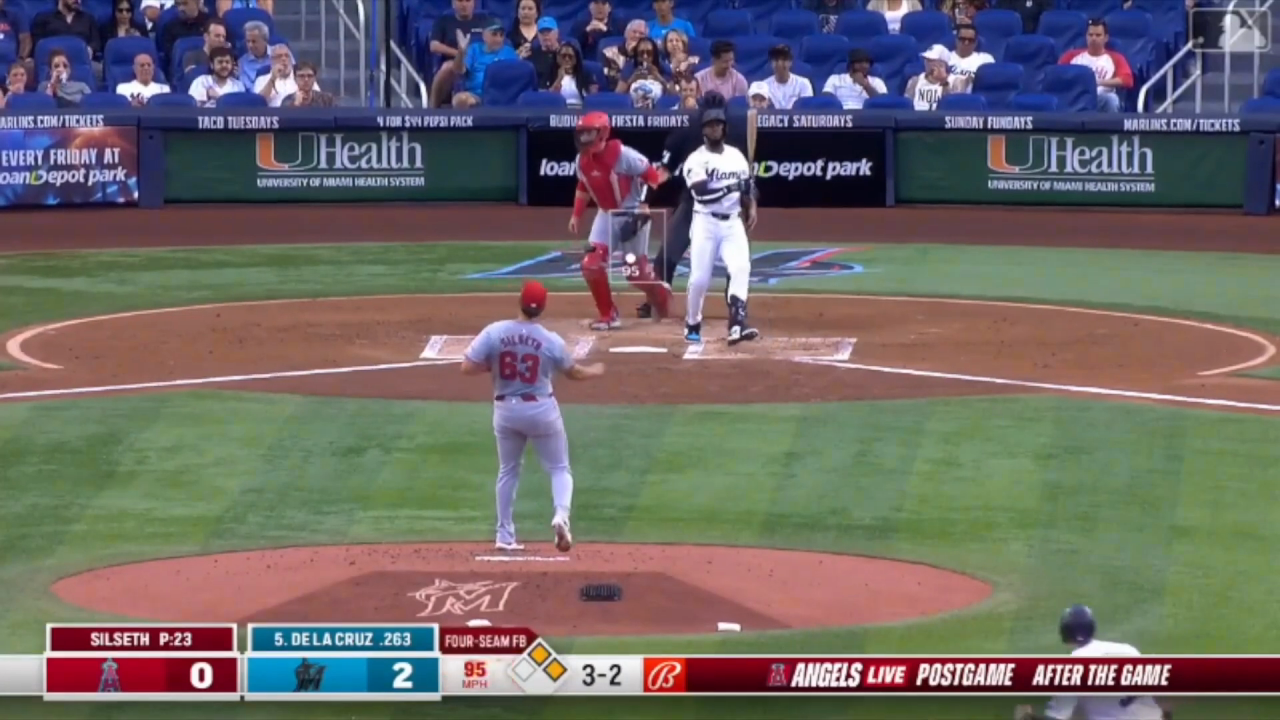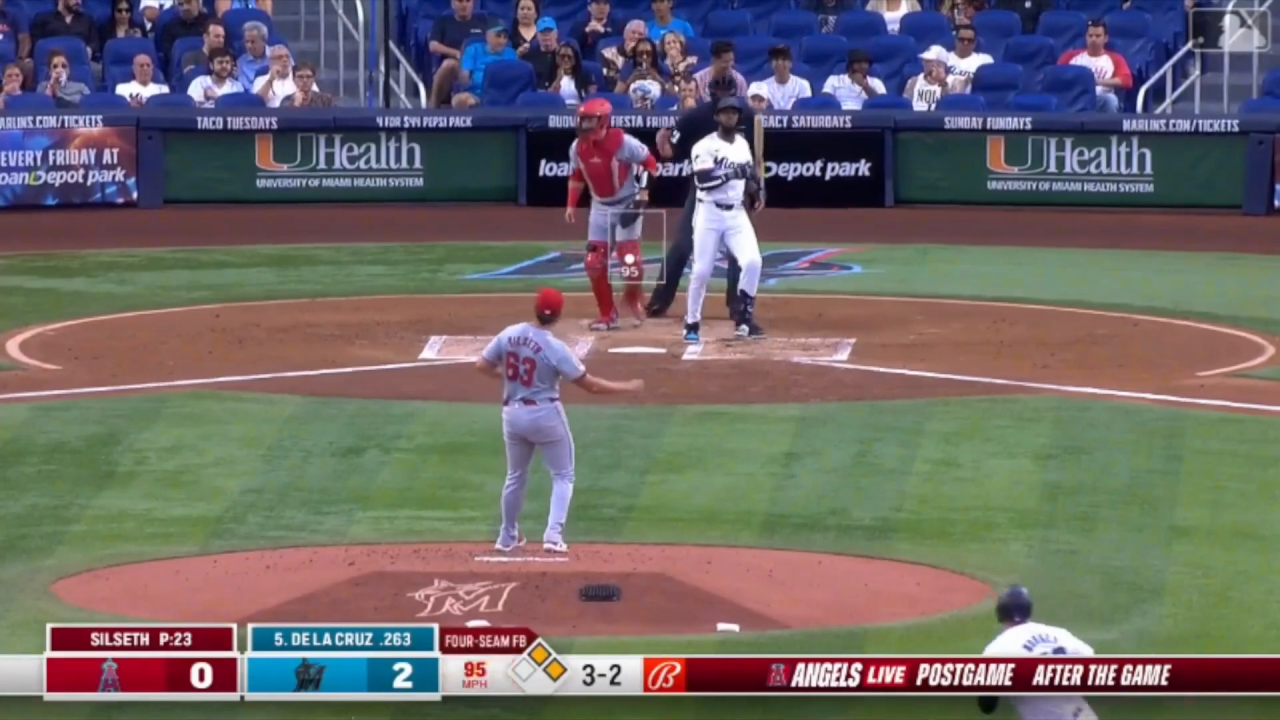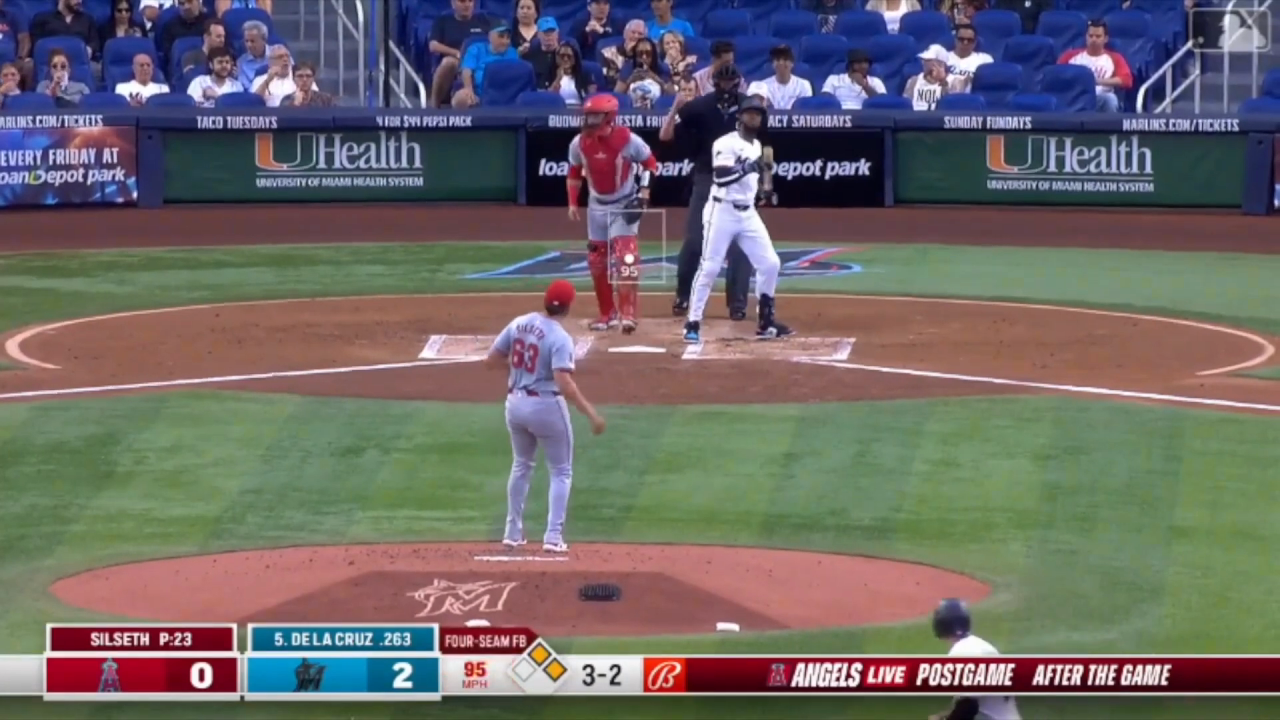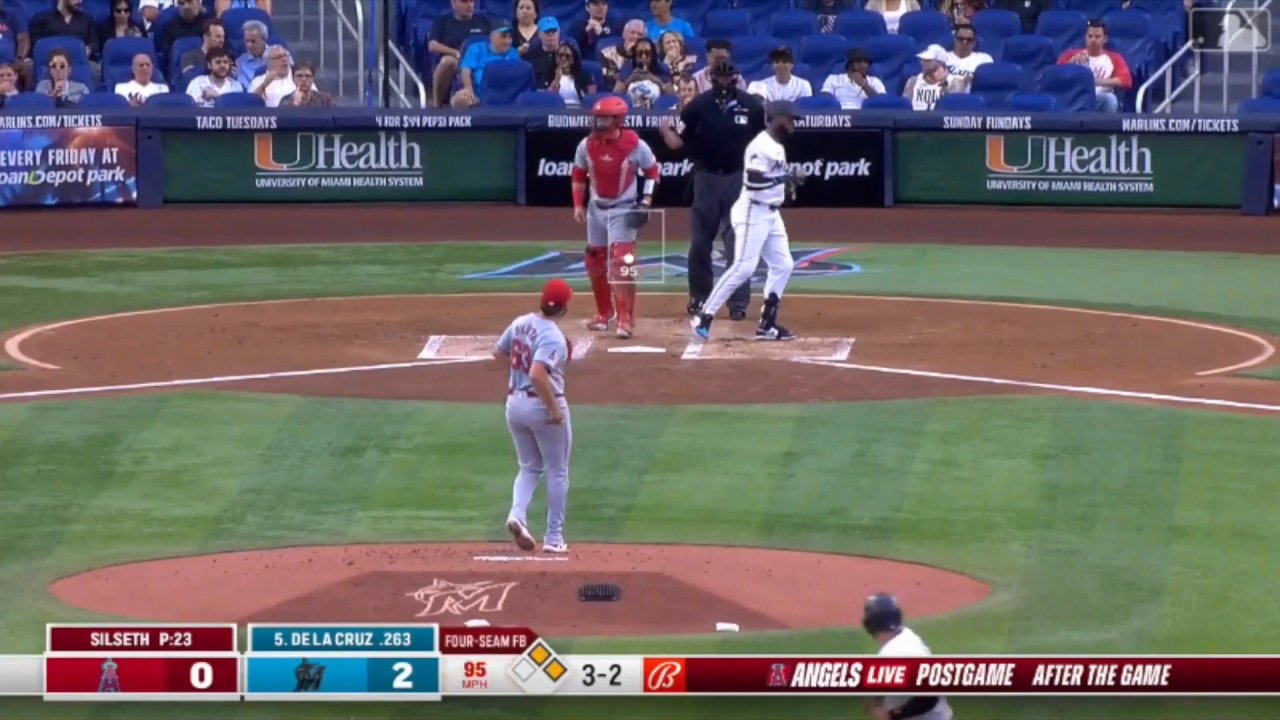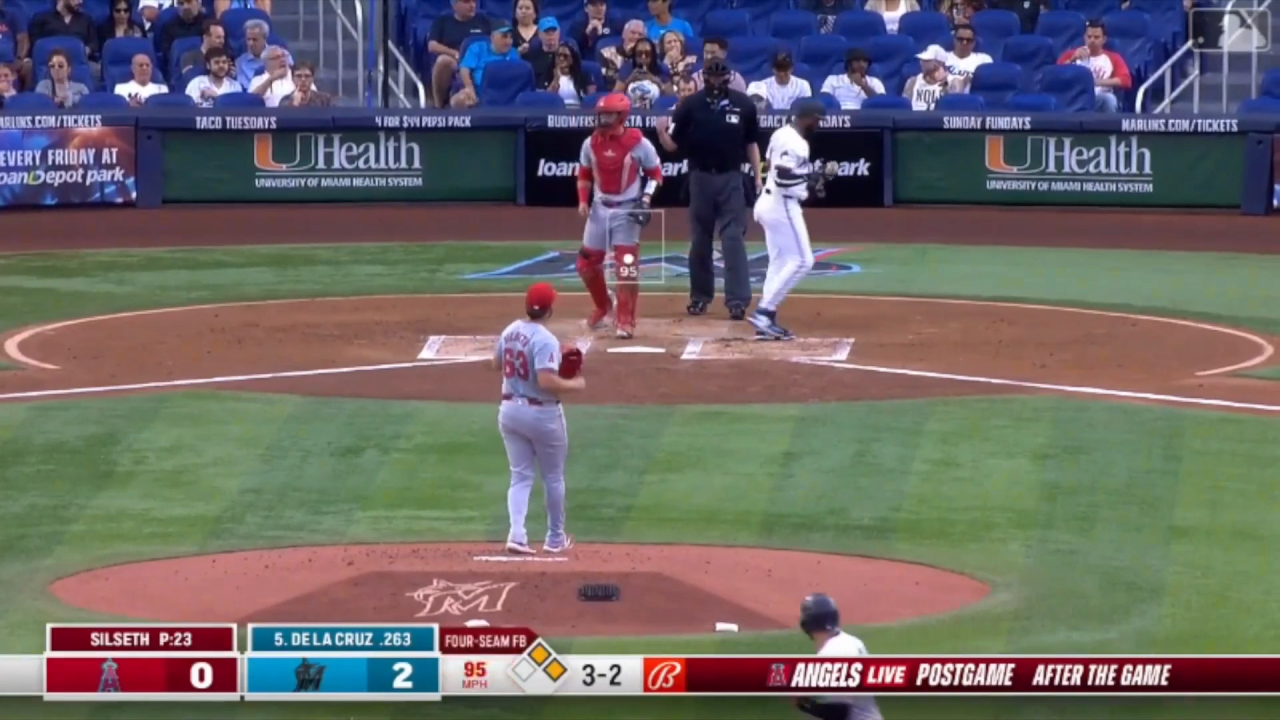
dt=0.2s
person 1, frame 1
left shoulder: (495, 331)
right shoulder: (552, 341)
left elbow: (467, 367)
right elbow: (574, 373)
left wrist: (486, 366)
right wrist: (595, 371)
left hip: (506, 411)
right hip: (541, 410)
left knee: (508, 472)
right knee: (559, 469)
left ankle: (505, 536)
right ankle: (561, 515)
person 1, frame 2
left shoulder: (510, 334)
right shoulder: (556, 349)
left elbow: (481, 366)
right elbow: (588, 384)
right wrist: (626, 386)
left hip: (513, 415)
right hip: (545, 416)
left knee: (516, 476)
right knee: (563, 476)
left ankle: (507, 537)
right ankle: (553, 535)
person 1, frame 3
left shoulder: (519, 323)
right shoulder: (560, 338)
left elbow: (492, 358)
right elbow: (564, 383)
right wrist: (591, 414)
left hip: (515, 404)
right hip: (545, 407)
left knee: (522, 466)
right knee: (561, 472)
left ankle: (513, 531)
right ankle: (553, 536)
person 1, frame 4
left shoulder: (520, 323)
right shoulder: (553, 337)
left elbow: (498, 354)
right elbow: (537, 375)
right wrist: (556, 410)
left hip: (515, 404)
right hip: (543, 407)
left knee: (529, 468)
right knee: (557, 472)
left ankle: (517, 514)
right ankle: (554, 537)
person 1, frame 5
left shoulder: (509, 331)
right shoulder: (545, 340)
left elbow: (496, 365)
right elbow: (548, 384)
right wrist: (575, 384)
left hip: (509, 411)
right hip: (542, 414)
left knee: (521, 477)
right knee: (553, 477)
left ankle: (517, 535)
right ankle: (556, 539)
person 2, frame 1
left shoulder: (735, 137)
right shoulder: (684, 136)
left elbow: (746, 175)
right elbow: (664, 171)
left wrist: (751, 206)
right wrist: (657, 179)
left hip: (725, 203)
right hip: (692, 201)
left knee: (736, 252)
right knee: (668, 252)
left ankle: (737, 305)
right ankle: (655, 301)
person 2, frame 2
left shoulder: (747, 119)
right shoulder: (695, 117)
right elbow: (669, 152)
right wrist: (662, 141)
right knee: (681, 245)
left ankle: (737, 305)
right ankle: (659, 301)
person 2, frame 3
right shoulder: (698, 107)
left elbow: (762, 147)
right elbow: (665, 136)
right wrist: (674, 109)
right hip: (706, 180)
left knee: (739, 245)
right knee: (693, 241)
left ankle: (737, 304)
right ankle: (684, 296)
person 2, frame 4
left shoulder: (752, 104)
right shoulder: (699, 104)
right elbow: (677, 143)
right wrist: (666, 132)
left hip: (738, 179)
right hip: (707, 178)
left knee: (738, 242)
right knee: (700, 241)
left ankle: (738, 302)
right ankle: (699, 297)
person 2, frame 5
left shoulder: (743, 104)
right shoulder: (690, 105)
left elbow: (751, 143)
right elbow: (673, 144)
left wrist: (757, 177)
right wrist: (662, 132)
left hip: (732, 178)
right hip: (701, 178)
left knee: (733, 238)
right knee: (700, 240)
left ankle: (737, 301)
right ankle: (700, 296)
person 3, frame 1
left shoulder: (736, 155)
right shoulder: (695, 160)
left elbow: (748, 187)
right elbow: (702, 194)
left wrist: (751, 208)
right wrist: (731, 187)
left hip: (733, 224)
right hip: (705, 223)
left knee: (741, 269)
right knee: (700, 278)
left ankle: (737, 325)
right ankle: (693, 325)
person 3, frame 2
left shoulder: (743, 145)
right shoulder: (704, 146)
right elbow: (703, 182)
left wrist: (755, 192)
right wrist: (731, 174)
left hip: (736, 214)
right hip: (709, 213)
left knee: (752, 261)
right knee: (701, 270)
left ankle: (744, 320)
right ankle: (692, 324)
person 3, frame 3
left shoulder: (756, 146)
right shoulder: (725, 143)
right elbow: (720, 177)
left wrist: (764, 191)
right wrist: (747, 168)
left hip: (748, 214)
right hip: (722, 212)
left knee: (770, 264)
right knee: (710, 268)
left ankle: (766, 323)
right ankle: (693, 323)
person 3, frame 4
left shoulder: (777, 145)
right shoulder: (760, 145)
right elbow: (752, 182)
left wrist: (788, 182)
right wrist: (784, 178)
left hip: (771, 214)
right hip: (753, 212)
left knee: (783, 265)
right knee: (744, 267)
left ankle: (768, 324)
right ankle: (705, 316)
person 3, frame 5
left shoulder: (784, 134)
right shoulder: (790, 140)
right elbow: (782, 177)
left wrist: (811, 179)
right wrist: (811, 175)
left hip: (776, 205)
right hip: (782, 205)
left knee: (779, 263)
right knee: (801, 261)
left ankle: (765, 322)
right ankle: (764, 311)
person 4, frame 1
left shoulder: (622, 154)
right shoulder: (582, 160)
left elbow: (652, 176)
left wrist: (643, 209)
right wrist: (576, 215)
left hip: (632, 216)
right hip: (606, 216)
left knee: (637, 272)
right knee: (590, 265)
left ankle: (661, 296)
right ankle: (608, 315)
person 4, frame 2
left shoulder: (623, 142)
right shoulder: (577, 147)
left elbow: (650, 164)
right elbow: (576, 176)
left wrist: (642, 195)
right wrist: (571, 205)
left hip: (627, 205)
right hip: (600, 207)
left knee: (629, 259)
right knee: (594, 263)
left ankle: (635, 303)
right ankle: (607, 315)
person 4, frame 3
left shoulder: (628, 139)
right shoulder: (579, 143)
left elbow: (650, 163)
right elbow: (574, 172)
left wrist: (643, 194)
right wrist: (572, 203)
left hip: (625, 205)
right hip: (597, 206)
left knee: (626, 258)
right knee: (597, 262)
left ankle: (627, 314)
right ankle: (607, 314)
person 4, frame 4
left shoulder: (635, 145)
right shoulder: (586, 145)
left elbow: (652, 172)
right elbow: (578, 175)
left wrist: (646, 201)
right wrist: (578, 205)
left hip: (624, 210)
right hip: (597, 209)
left knee: (624, 264)
right knee: (595, 264)
left ankle: (625, 321)
right ankle: (604, 313)
person 4, frame 5
left shoulder: (639, 143)
right shoulder: (591, 143)
left elbow: (655, 174)
right elbow: (584, 174)
left wrist: (646, 200)
right wrist: (583, 201)
left hip: (627, 210)
right hip: (599, 209)
left knee: (626, 266)
right knee: (586, 264)
left ankle: (625, 322)
right ankle: (604, 305)
